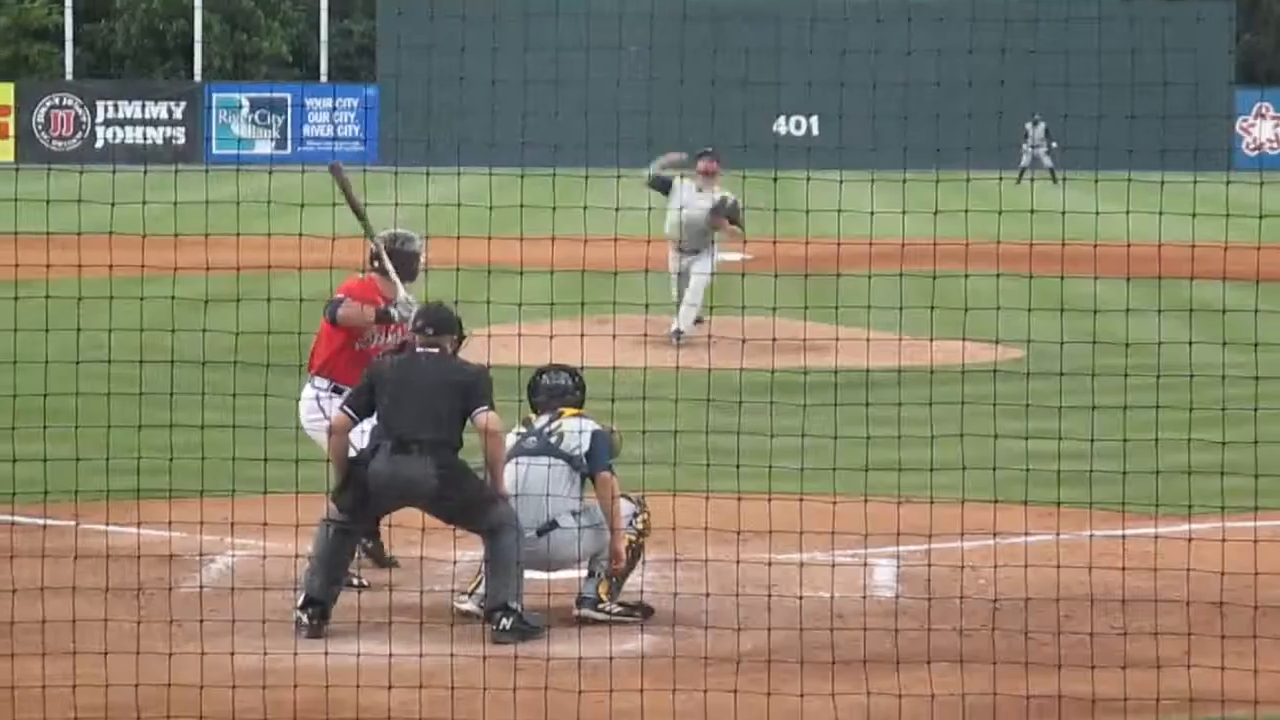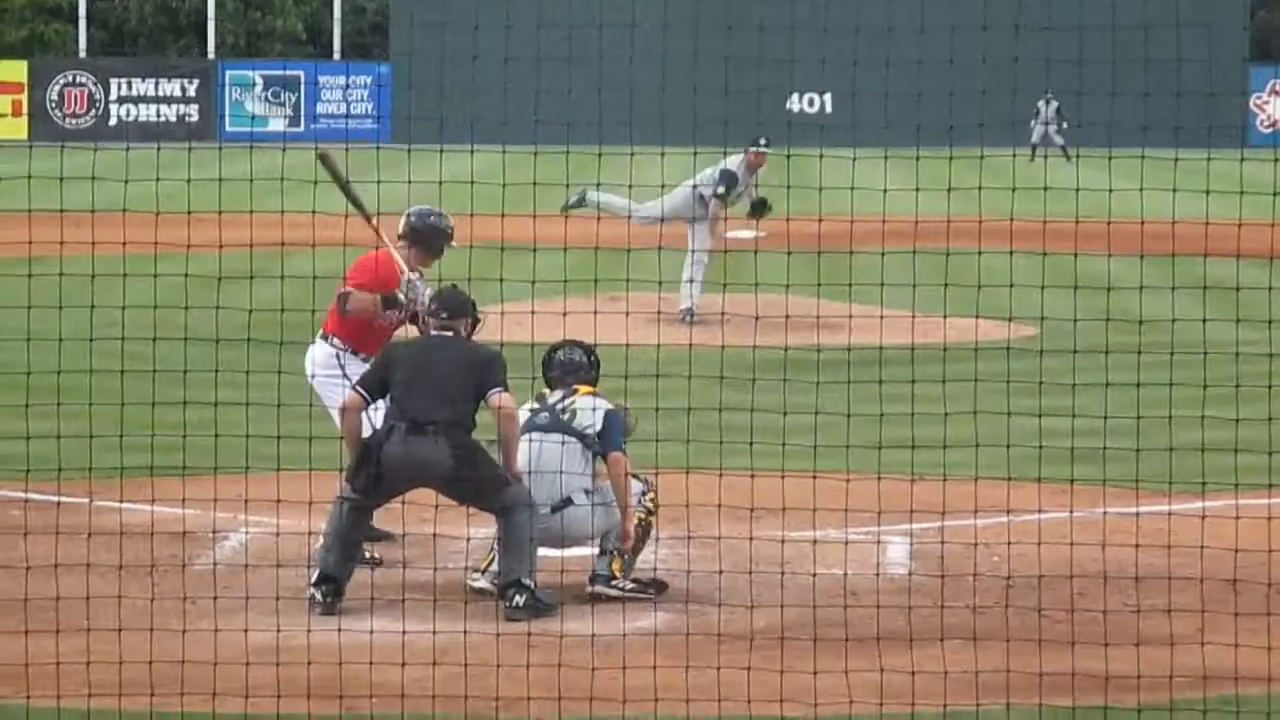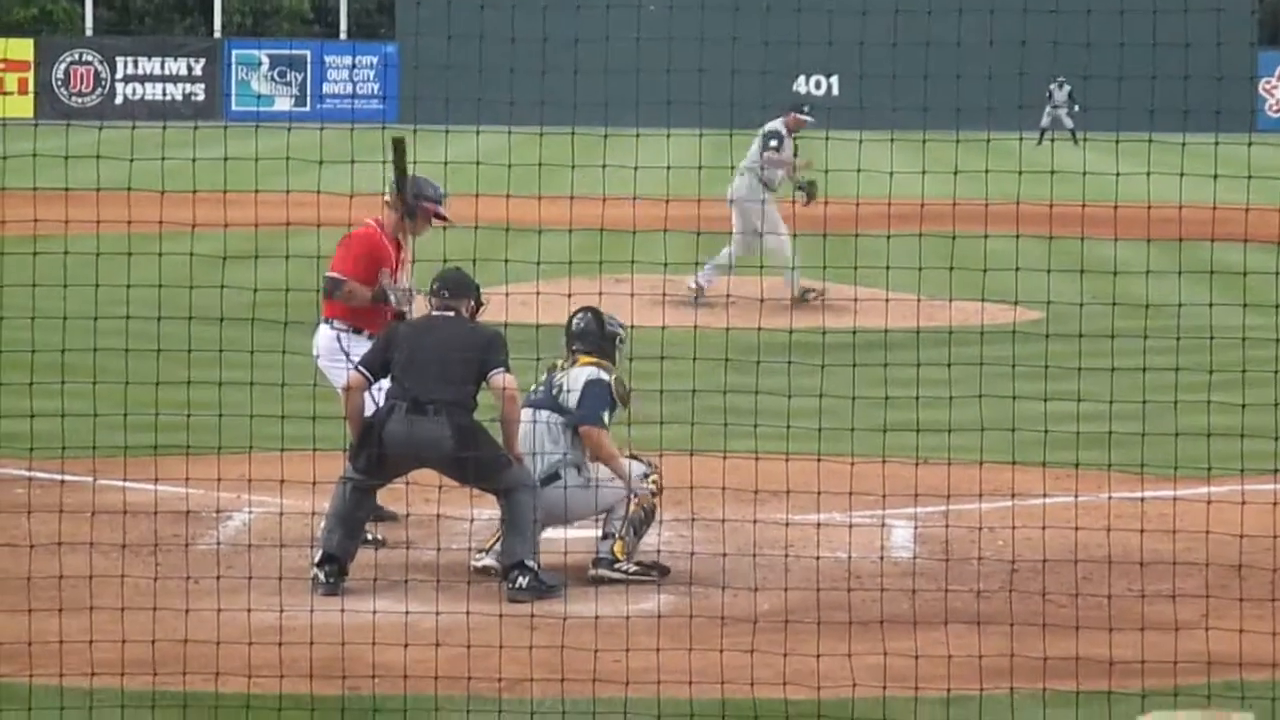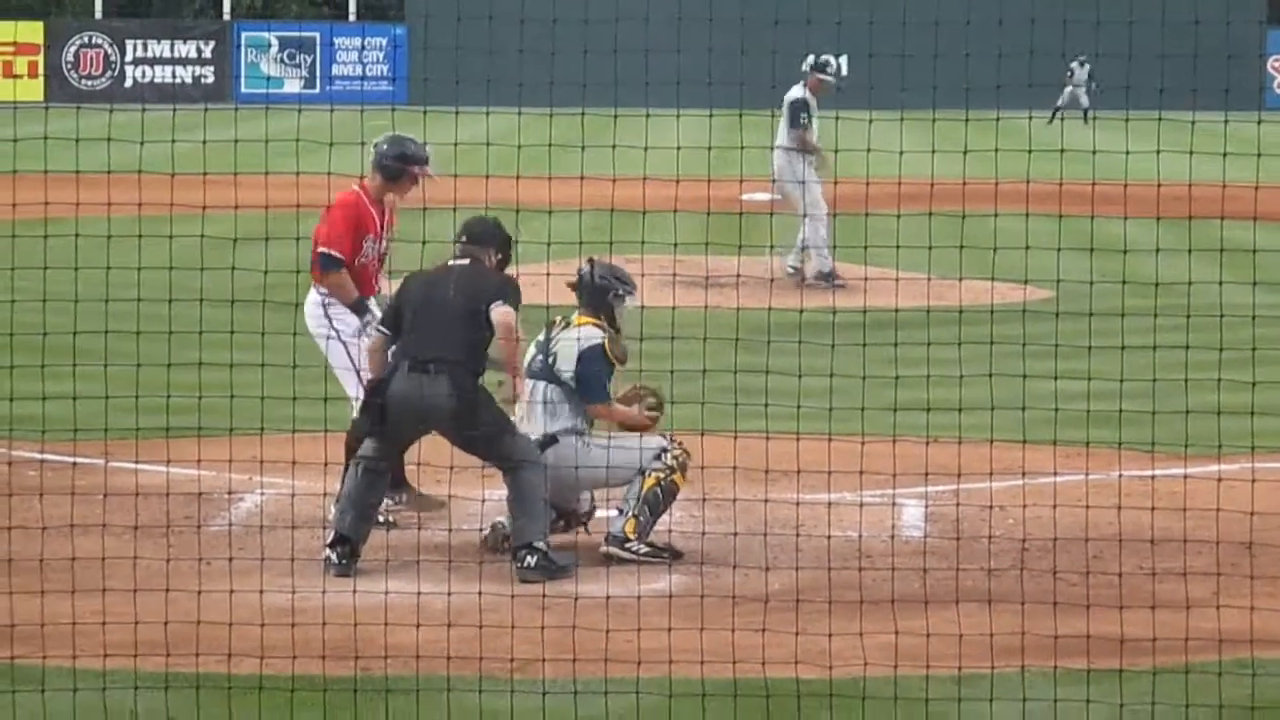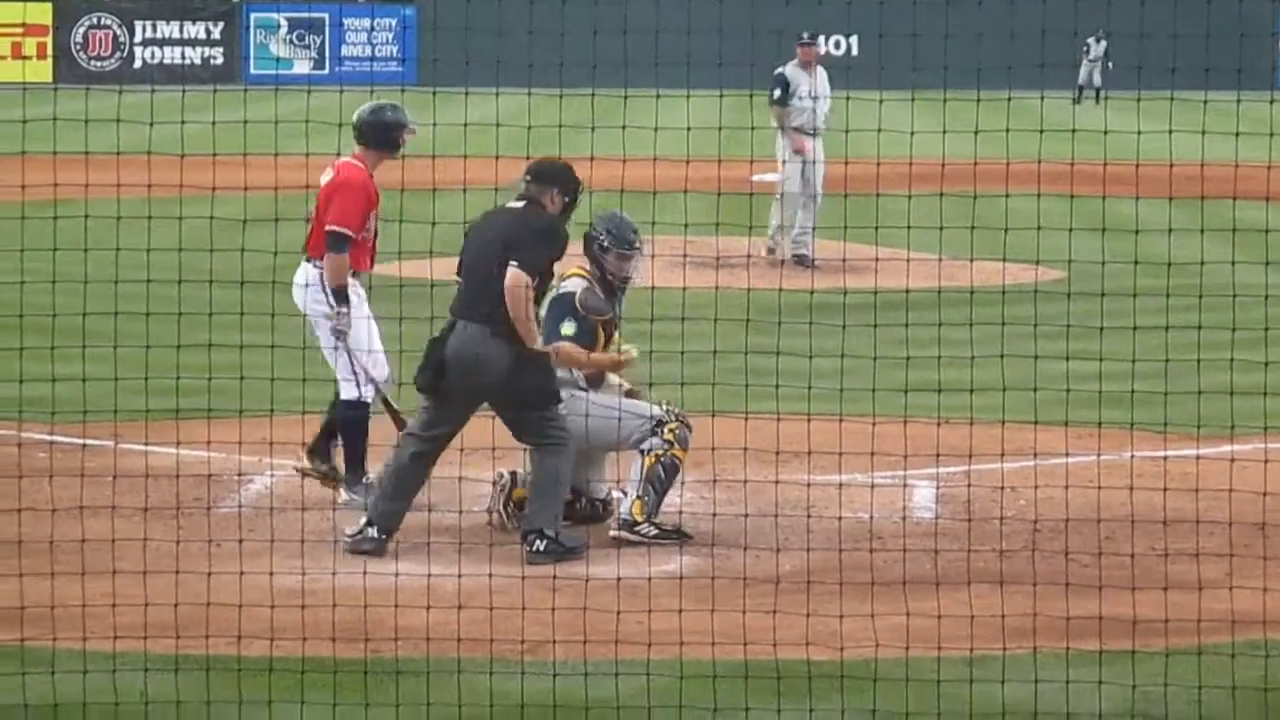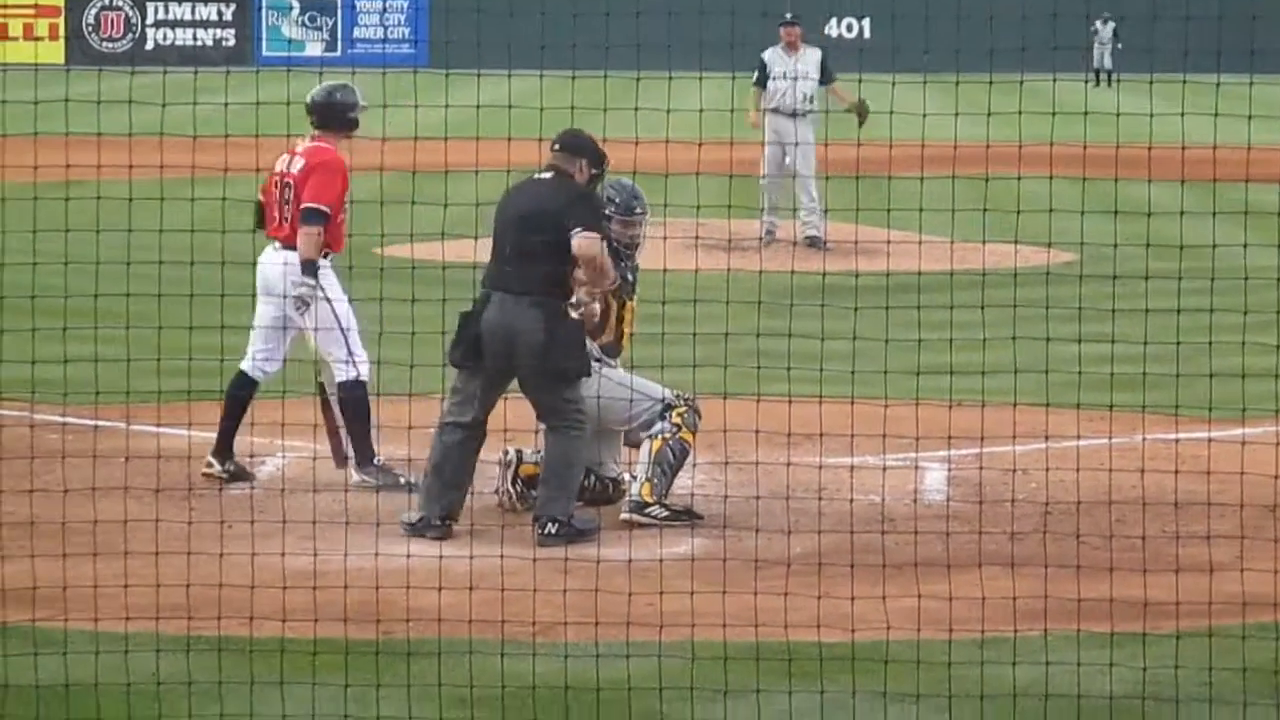
dt=0.4s
person 1, frame 1
left shoulder: (398, 306)
right shoulder: (360, 289)
right elbow: (334, 313)
left wrist: (410, 328)
right wrist: (389, 317)
right hip: (326, 401)
left ankle: (369, 537)
person 1, frame 2
left shoulder: (407, 276)
right shoulder: (379, 265)
right elbow: (347, 305)
left wrist: (421, 304)
right wrist: (398, 301)
left hip: (354, 362)
right hip: (335, 361)
person 1, frame 3
left shoulder: (397, 247)
right shoulder: (365, 238)
right elbow: (334, 287)
left wrist: (401, 305)
right wrist: (386, 298)
left hip: (369, 342)
right hip: (343, 342)
person 1, frame 4
left shoulder: (381, 206)
right shoulder: (350, 206)
right elbow: (328, 266)
left wrist: (370, 309)
right wrist: (362, 314)
left hip: (361, 306)
right hip: (334, 309)
left ankle: (397, 488)
person 1, frame 5
left shoulder: (346, 168)
right shoulder: (356, 179)
right elbow: (337, 244)
right wrist: (340, 304)
left hip: (322, 279)
right hip: (325, 283)
left knee: (367, 377)
right knee: (359, 383)
left ankle: (319, 453)
right ankle: (354, 483)
person 1, frame 6
left shoulder: (290, 155)
right shoulder: (328, 161)
left elbow: (262, 210)
right elbow: (310, 222)
right wrist: (307, 274)
left hip: (272, 264)
right hip: (306, 268)
left knee: (258, 361)
right knee: (350, 364)
left ankle: (220, 456)
right ankle: (365, 464)
person 2, frame 1
left shoulder: (382, 368)
right shoulder: (471, 373)
left elbow: (337, 426)
right elbow: (490, 428)
left wrist: (343, 484)
right wrist: (497, 485)
left hip: (380, 468)
right hip: (437, 471)
left knee: (338, 522)
right knee: (503, 523)
left ankle: (311, 611)
right ankle: (505, 615)
person 2, frame 2
left shoulder: (397, 351)
right shoulder: (485, 356)
left elbow: (350, 406)
right elbow: (506, 410)
left wrist: (359, 463)
right wrist: (511, 466)
left hip: (394, 449)
right hip: (451, 453)
left knee: (353, 499)
right knee: (517, 502)
left ankle: (326, 589)
right ankle: (519, 592)
person 2, frame 3
left shoulder: (398, 331)
right shoulder: (486, 336)
left elbow: (352, 386)
right elbow: (507, 391)
left wrist: (361, 443)
right wrist: (512, 446)
left hip: (394, 429)
right hip: (451, 432)
left knee: (355, 480)
right knee: (519, 483)
left ankle: (328, 568)
right ankle: (522, 574)
person 2, frame 4
left shoulder: (416, 281)
right shoulder: (499, 283)
left elbow: (377, 345)
right elbow: (505, 324)
left wrist: (382, 394)
right wrist: (515, 374)
left hip: (402, 386)
right hip: (457, 391)
left knee: (370, 462)
right knee: (523, 460)
left ankle: (341, 550)
right ankle: (532, 554)
person 2, frame 5
left shoulder: (483, 222)
right shoulder: (545, 228)
right elbow: (517, 286)
right wrist: (533, 346)
left hip: (456, 341)
right hip: (504, 350)
left knee: (423, 437)
right knee: (551, 440)
left ankle: (376, 527)
right ankle: (541, 537)
person 2, frame 6
left shoulder: (515, 193)
right shoulder: (578, 196)
right elbow: (587, 250)
left wrist: (574, 277)
right wrist: (603, 278)
left hip: (489, 315)
right hip: (541, 323)
left knee: (462, 417)
right knee: (566, 423)
left ankle: (434, 515)
right ankle: (552, 521)
person 3, frame 1
left shoulder: (519, 431)
right shoulder: (589, 429)
right elbow: (604, 480)
right wrist: (617, 538)
right hip: (554, 542)
right knee: (632, 510)
left ankle: (481, 592)
right ankle: (597, 599)
person 3, frame 2
left shoulder: (530, 407)
right shoulder: (602, 408)
right elbow: (616, 460)
right wrist: (624, 521)
right hip: (560, 517)
right knee: (641, 489)
left ankle: (493, 569)
right ankle: (611, 575)
person 3, frame 3
left shoulder: (556, 373)
right shoulder: (596, 376)
right elbow: (591, 434)
right wrist: (627, 476)
right hip: (554, 488)
right knee: (643, 477)
left ankle: (498, 550)
right ankle: (613, 558)
person 3, frame 4
left shoulder: (557, 331)
right shoulder: (593, 339)
right elbow: (593, 406)
left wrist: (623, 410)
right wrist: (636, 417)
right hip: (560, 449)
left knee: (579, 508)
right knee: (671, 455)
right ankle: (626, 537)
person 3, frame 5
left shoulder: (608, 293)
right shoulder: (575, 291)
right elbow: (556, 350)
left wrist: (623, 391)
left hip: (570, 407)
right hip: (563, 402)
left knee: (594, 505)
right knee: (671, 426)
left ankle: (517, 490)
right ankle: (634, 519)
person 3, frame 6
left shoulder: (626, 264)
right wrist: (583, 315)
left hip: (593, 377)
right hip: (582, 376)
left knee: (606, 485)
right knee: (680, 411)
left ankle: (523, 469)
right ankle: (645, 501)
person 4, frame 1
left shoulder: (725, 198)
right shoulder: (679, 184)
left elbow: (736, 230)
right elbow: (651, 178)
right wrist: (668, 160)
left hip: (704, 253)
right hip: (678, 251)
left knee: (697, 287)
right knee: (681, 290)
left ankle: (680, 328)
right ankle: (694, 315)
person 4, frame 2
left shoulder: (753, 166)
right shoulder: (732, 170)
left elbow: (746, 184)
right elbow: (718, 203)
left wrist: (756, 201)
right wrist: (713, 228)
left hip: (708, 211)
right hip: (689, 199)
left knee: (699, 258)
right knee: (639, 212)
left ankle: (687, 306)
right ankle: (589, 198)
person 4, frame 3
left shoulder: (788, 136)
right shoulder: (776, 132)
left elbow: (782, 166)
right elbow: (768, 157)
left wrist: (798, 180)
right wrist: (795, 163)
left hip: (743, 190)
right hip: (752, 188)
left knee: (741, 245)
right knee: (777, 235)
left ankle: (702, 280)
right ankle: (796, 290)
person 4, frame 4
left shoulder: (810, 95)
right shoulder: (799, 98)
right elbow: (800, 134)
right wrist: (818, 152)
left hip: (803, 161)
right hip: (792, 161)
left knee: (815, 214)
right knee: (816, 213)
left ankle: (795, 264)
right ankle: (823, 270)
person 4, frame 5
left shoulder: (822, 73)
right shoulder: (784, 74)
right elbow: (777, 108)
left wrist: (818, 138)
right wrist: (793, 138)
left hip: (815, 141)
right hip: (791, 139)
left knee: (812, 196)
right knee: (786, 193)
left ankle: (801, 249)
right ankle: (773, 242)
person 4, frame 6
left shoulder: (817, 55)
right shoulder: (768, 56)
left elbow: (830, 83)
right elbow: (758, 87)
left wrist: (848, 103)
right wrist: (754, 111)
left hip: (803, 121)
right hip: (776, 120)
left knee: (806, 176)
right knee: (770, 176)
left ankle: (813, 231)
right ankle: (770, 226)
